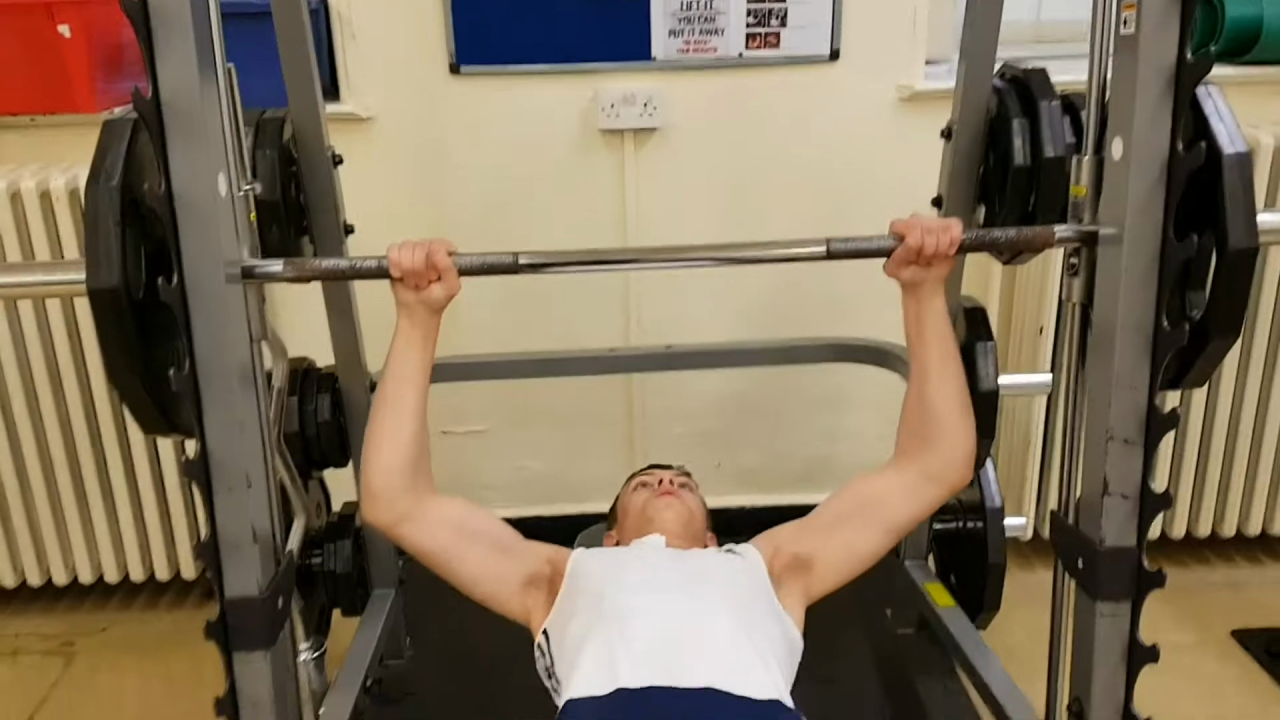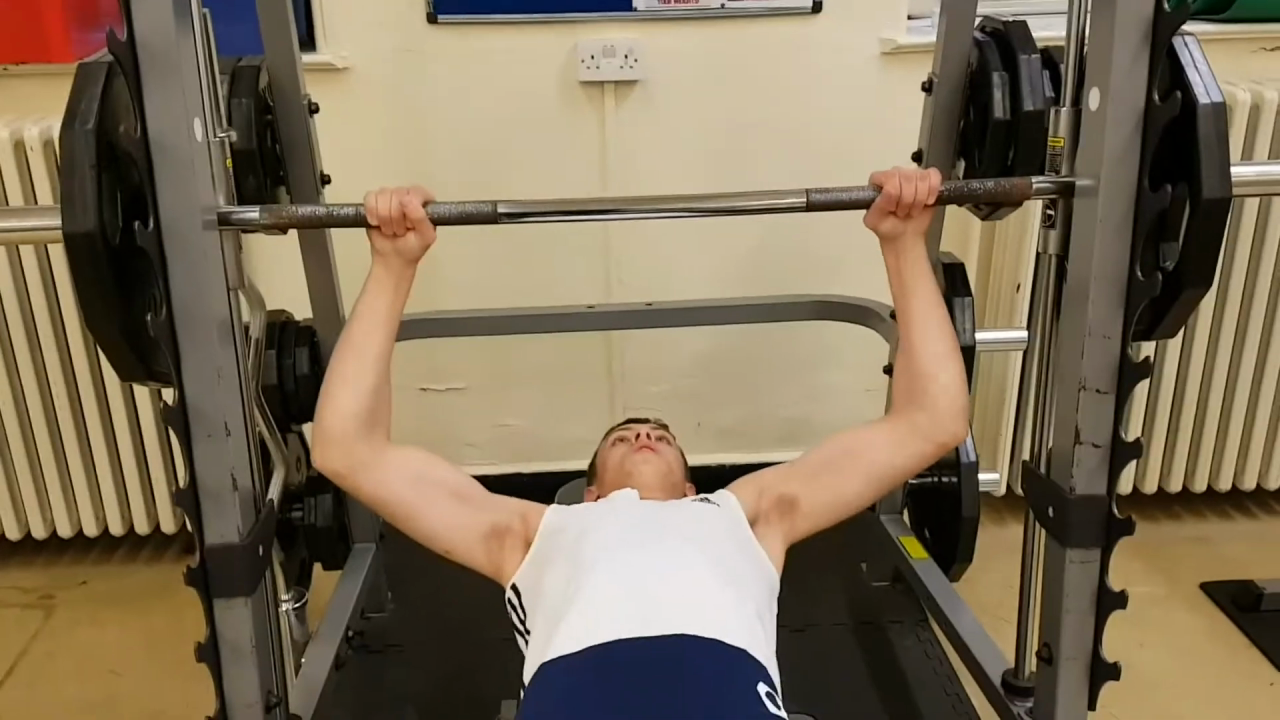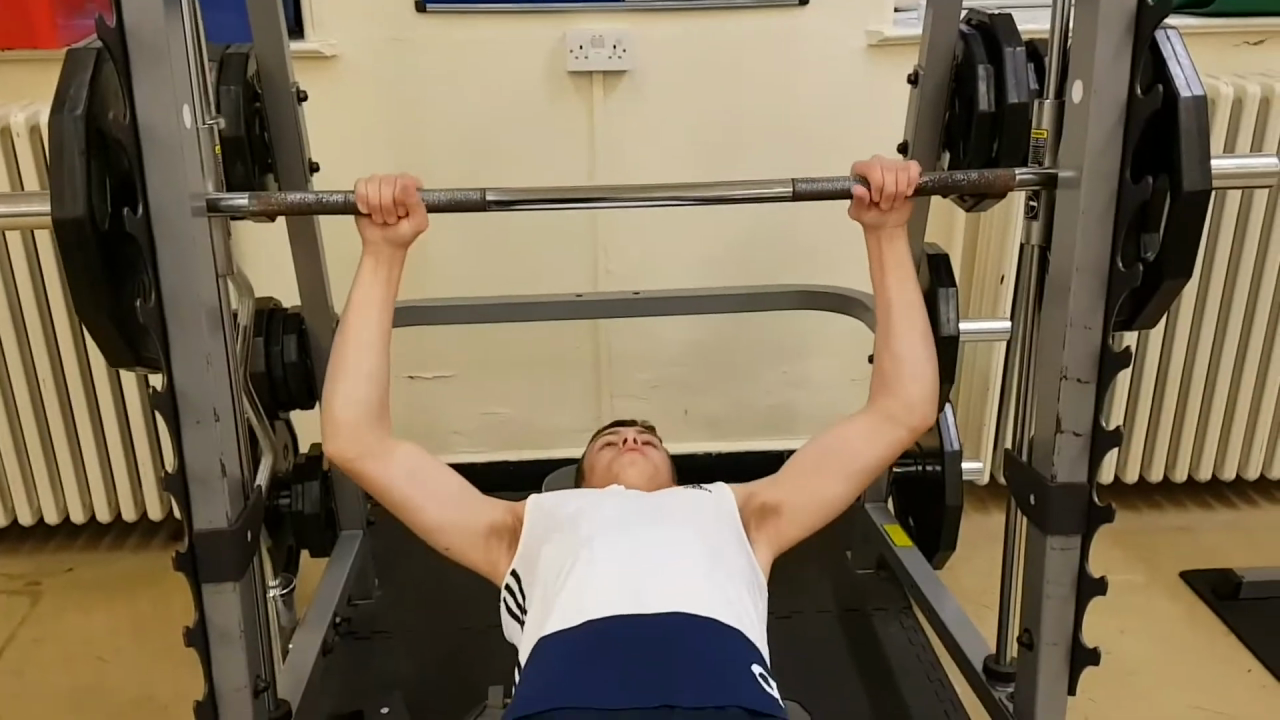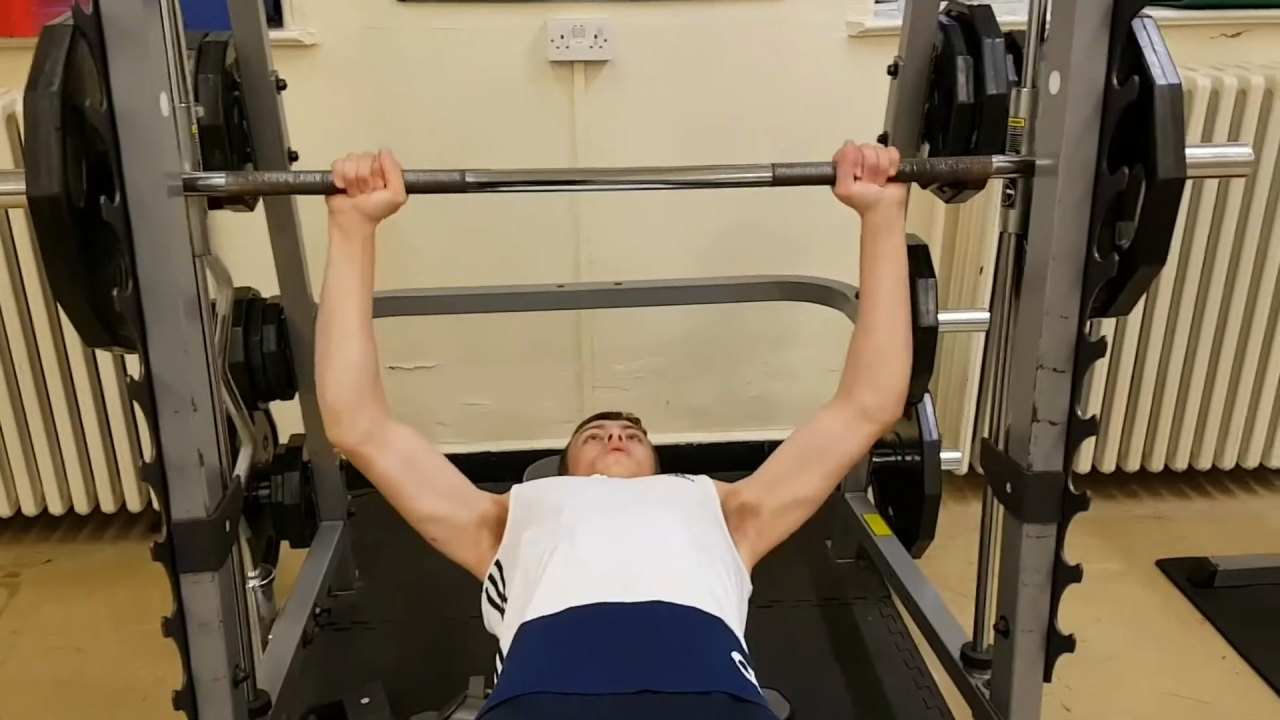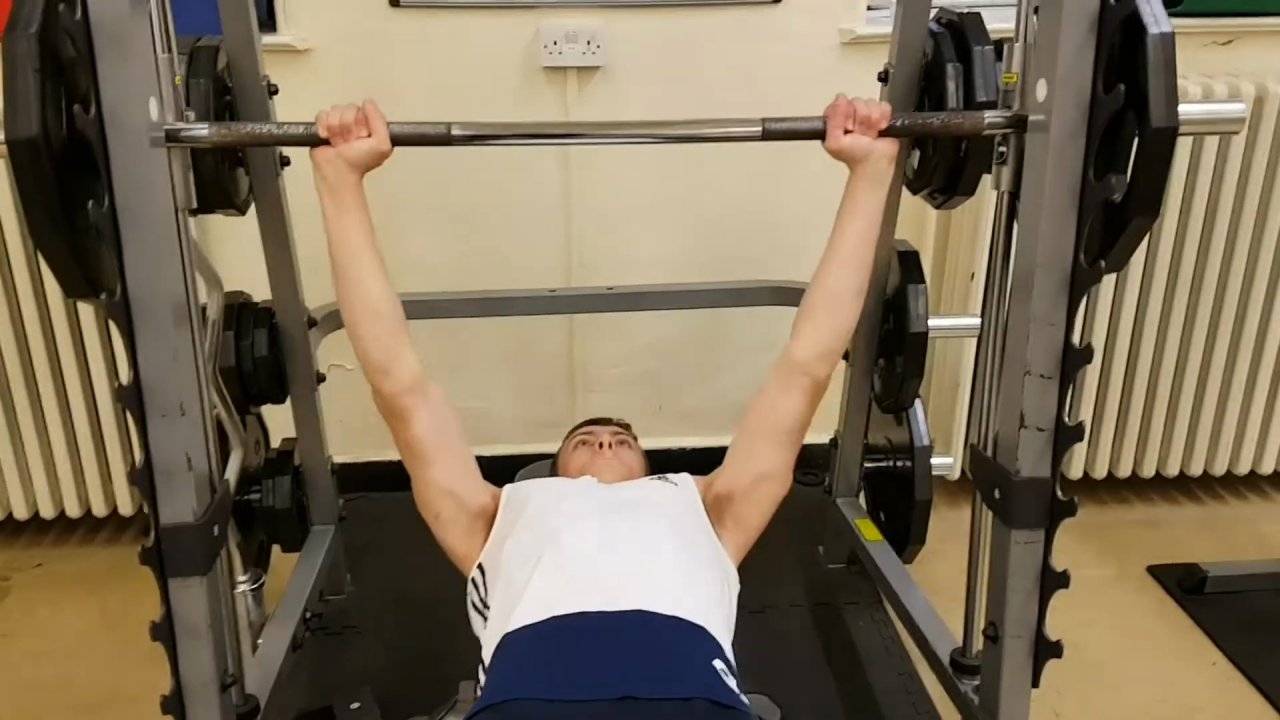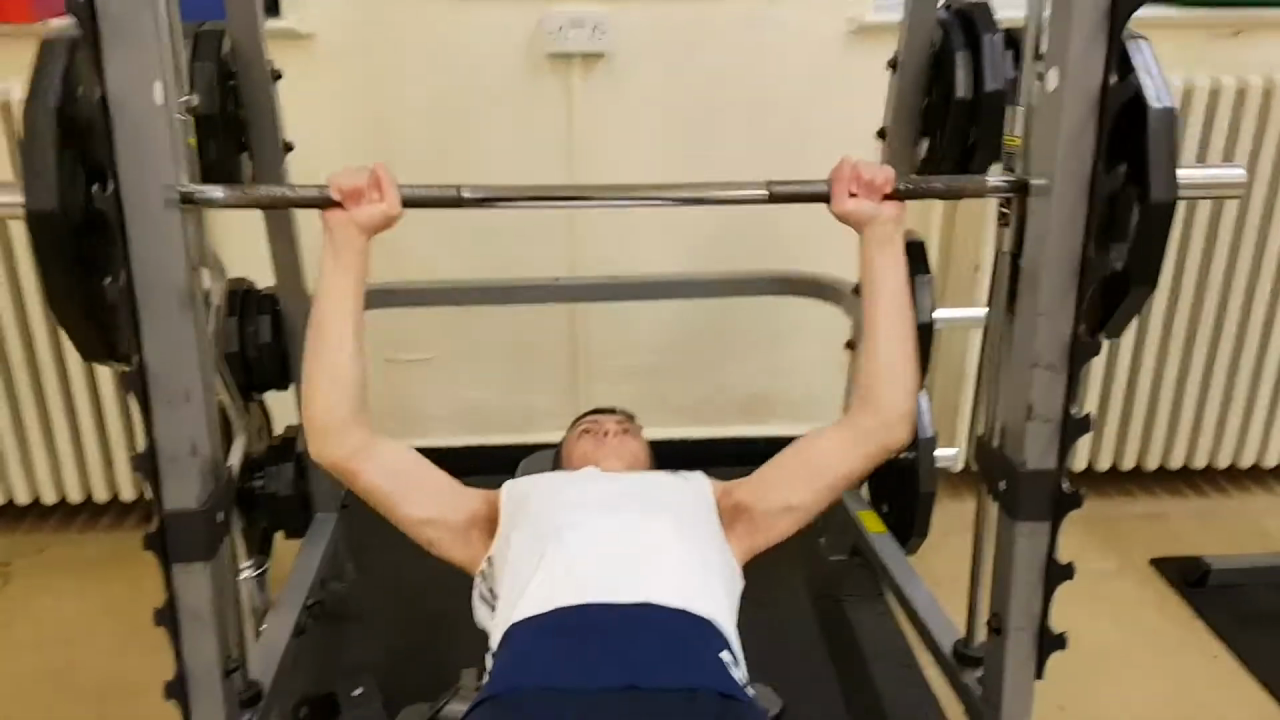
dt=0.5s
person 1, frame 1
left shoulder: (766, 569)
right shoulder: (567, 577)
left elbow: (936, 467)
right elbow: (395, 500)
left wrist: (924, 291)
right wrist: (419, 315)
person 1, frame 2
left shoulder: (744, 513)
right shoulder: (538, 530)
left elbow: (933, 422)
right elbow: (346, 448)
left wrist: (904, 244)
right wrist: (393, 263)
person 1, frame 3
left shoulder: (734, 512)
right shoulder: (528, 524)
left elbow: (903, 411)
right elbow: (355, 438)
left wrist: (886, 232)
right wrist: (384, 250)
person 1, frame 4
left shoulder: (716, 508)
right shoulder: (513, 515)
left elbow: (869, 405)
right elbow: (358, 424)
left wrist: (882, 214)
right wrist: (352, 224)
person 1, frame 5
left shoulder: (701, 507)
right shoulder: (502, 516)
left elbow: (805, 366)
right elbow: (400, 381)
left wrist: (869, 169)
right wrist: (341, 175)
person 1, frame 6
left shoulder: (707, 503)
right shoulder: (506, 512)
left elbow: (881, 423)
right elbow: (338, 439)
left wrist: (882, 234)
right wrist: (346, 240)
